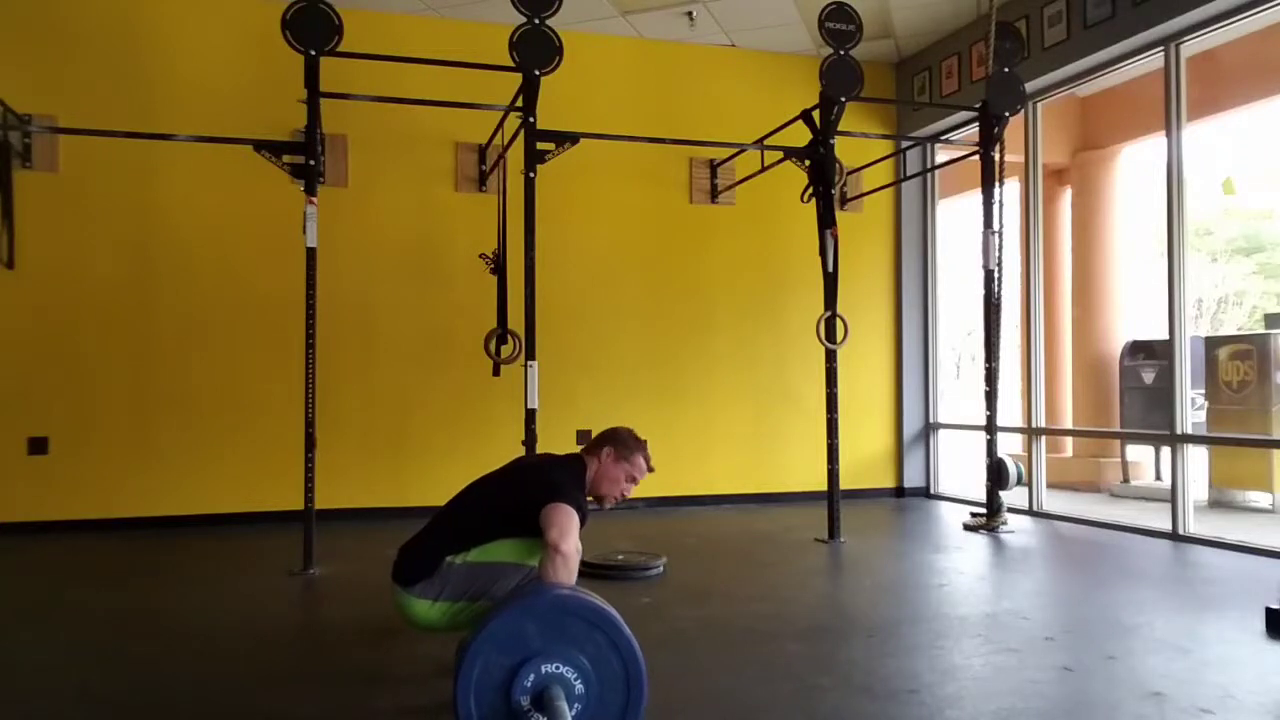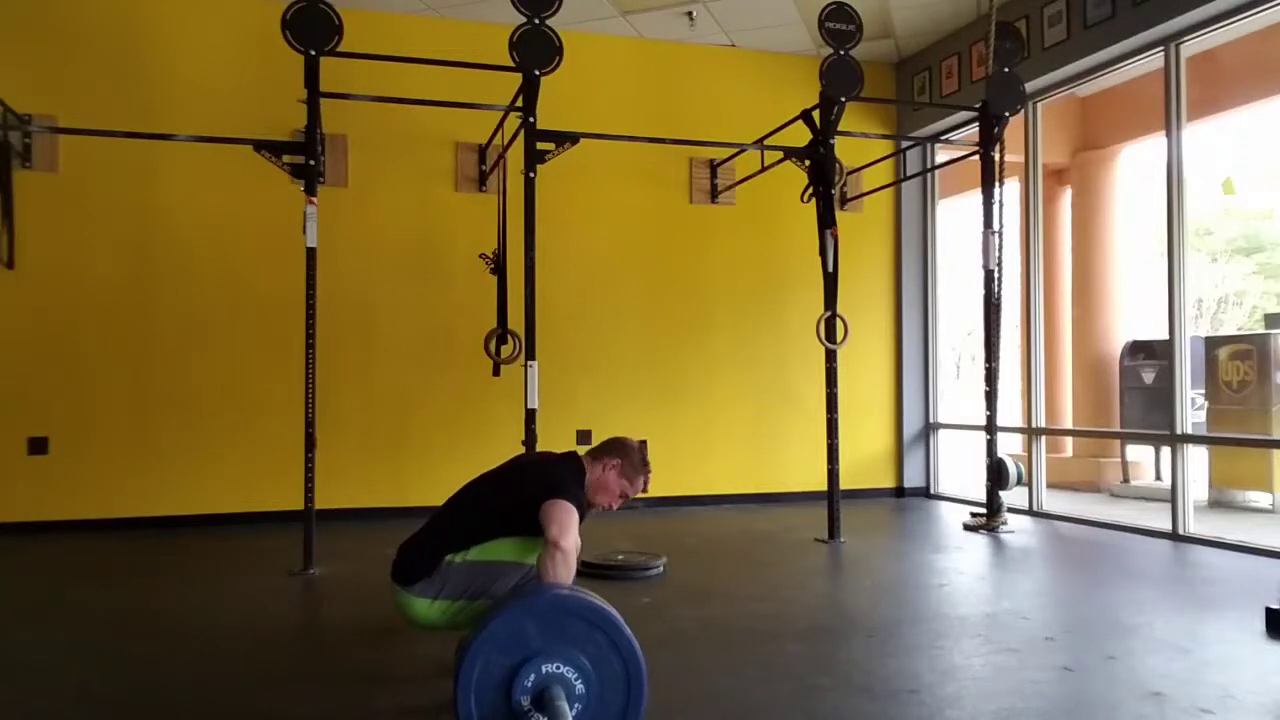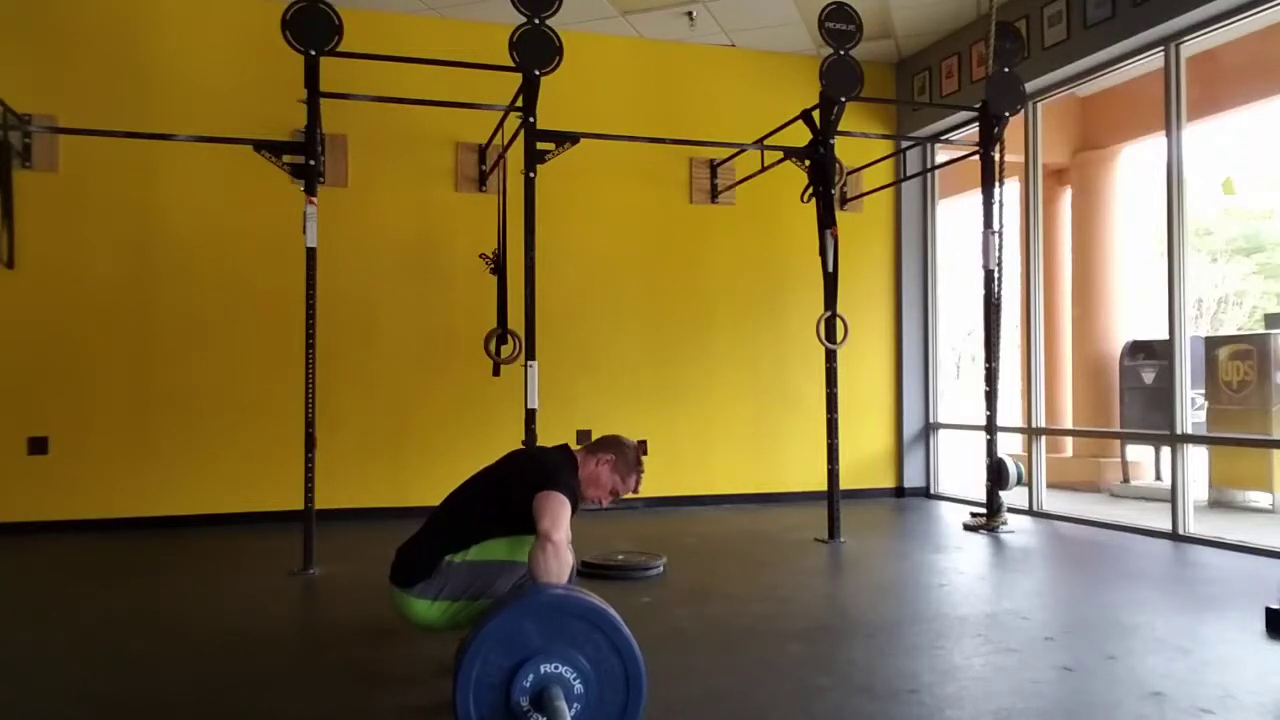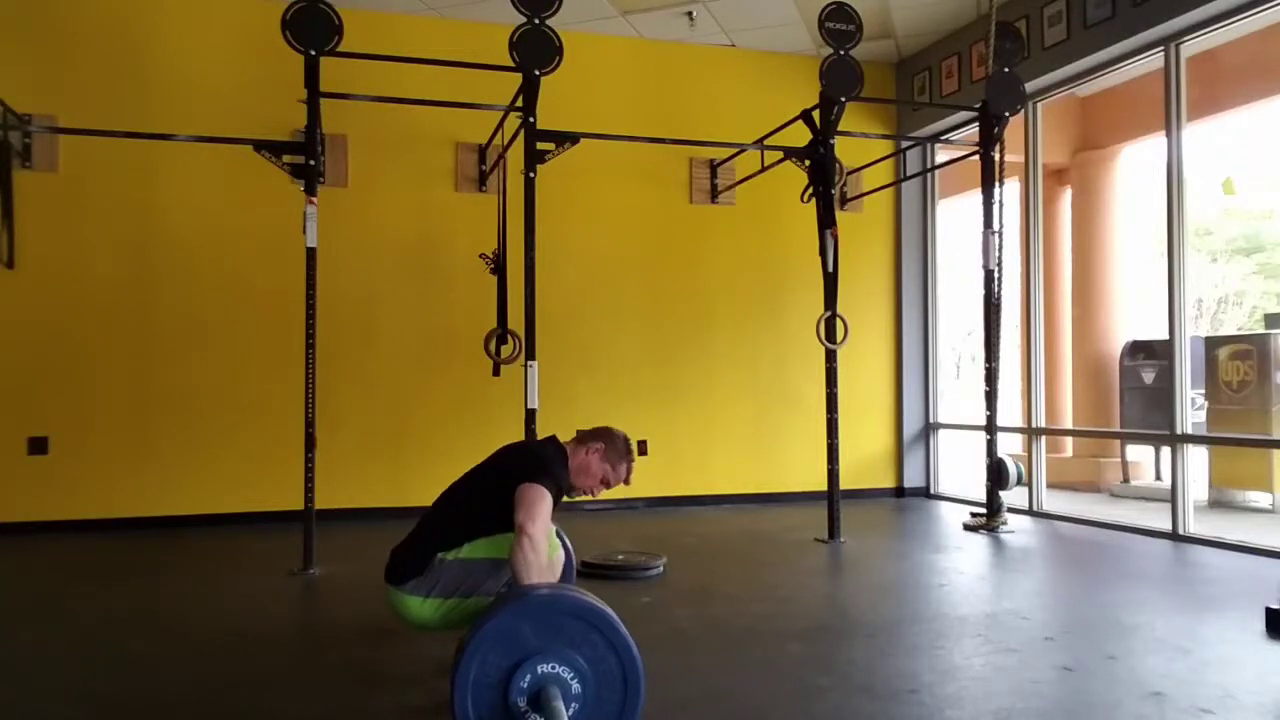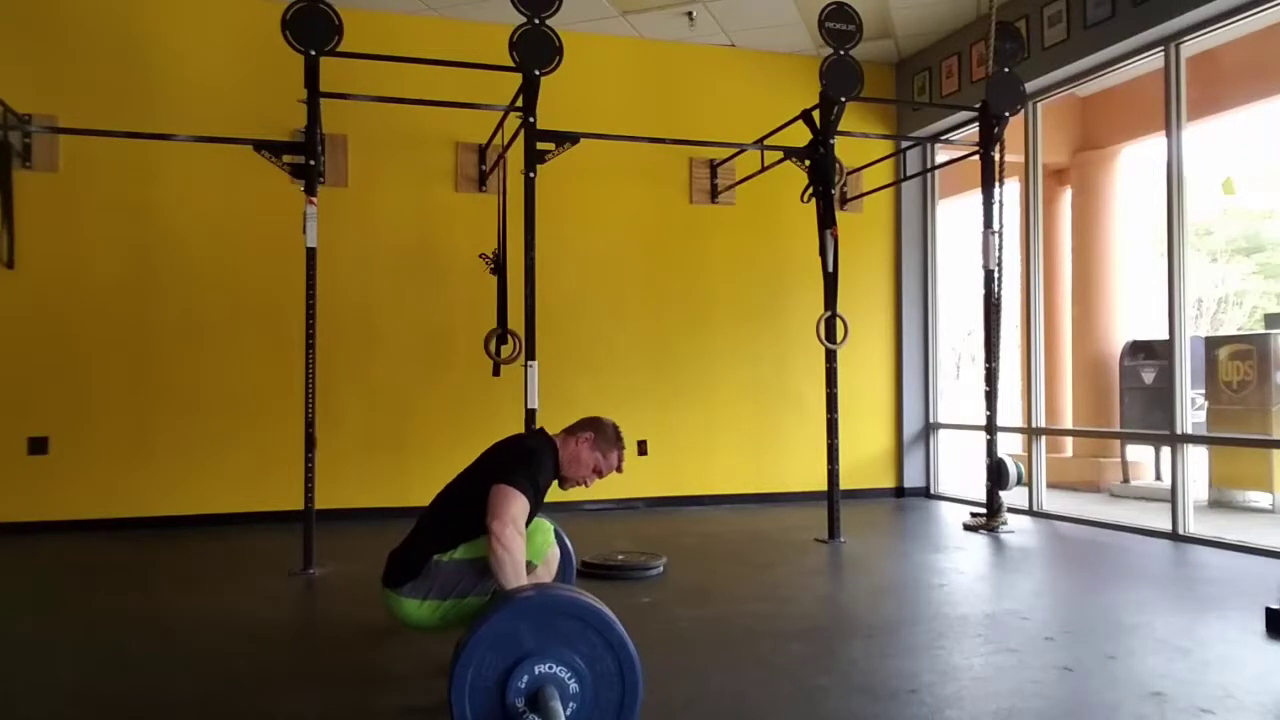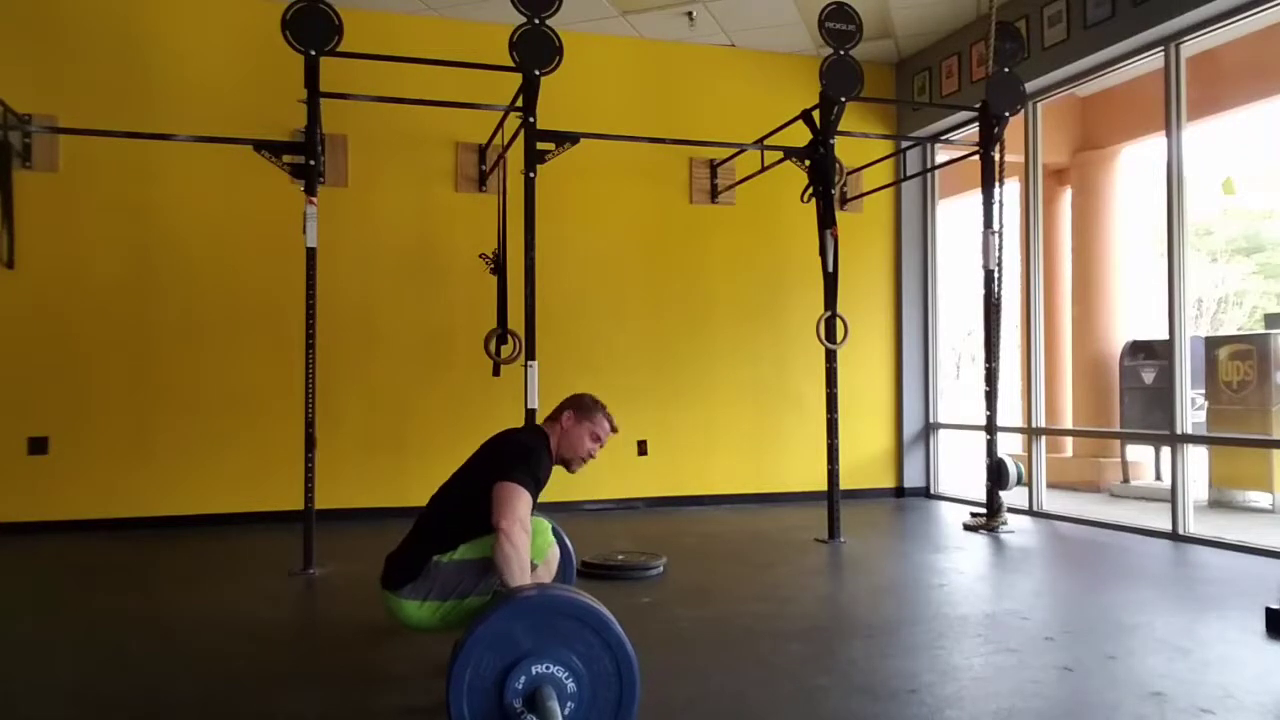
dt=0.2s
person 1, frame 1
left shoulder: (555, 470)
right shoulder: (567, 482)
right elbow: (562, 547)
left hip: (423, 578)
right hip: (428, 588)
right knee: (554, 555)
person 1, frame 2
left shoulder: (552, 467)
right shoulder: (566, 479)
right elbow: (562, 544)
left hip: (422, 573)
right hip: (428, 586)
right knee: (555, 554)
person 1, frame 3
left shoulder: (547, 462)
right shoulder: (559, 470)
right elbow: (554, 537)
left hip: (422, 576)
right hip: (428, 587)
right knee: (553, 554)
person 1, frame 4
left shoulder: (538, 457)
right shoulder: (547, 462)
right elbow: (530, 531)
left hip: (419, 576)
right hip: (422, 585)
right knee: (546, 549)
person 1, frame 5
left shoulder: (530, 452)
right shoulder: (534, 454)
right elbow: (502, 528)
left hip: (418, 580)
right hip: (421, 585)
right knee: (540, 542)
person 1, frame 6
left shoulder: (526, 448)
right shoulder: (528, 449)
right elbow: (509, 527)
left hip: (416, 582)
right hip: (418, 588)
right knee: (540, 543)
